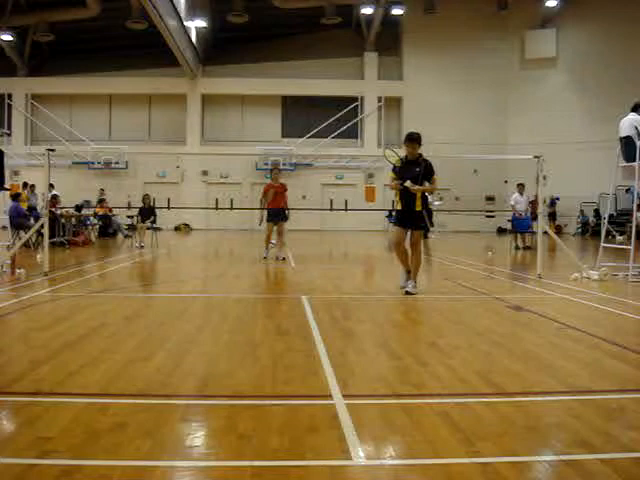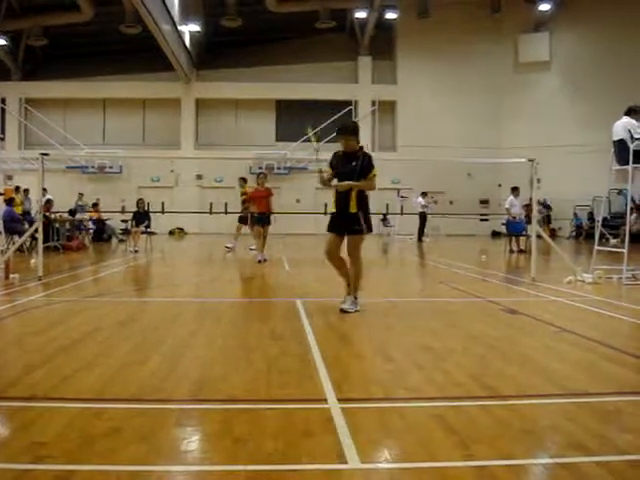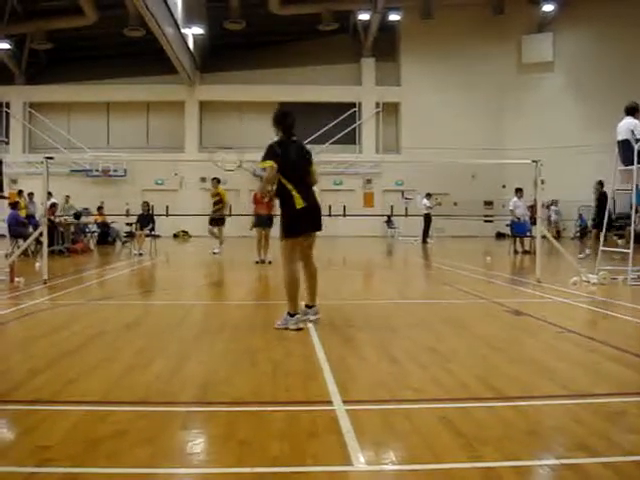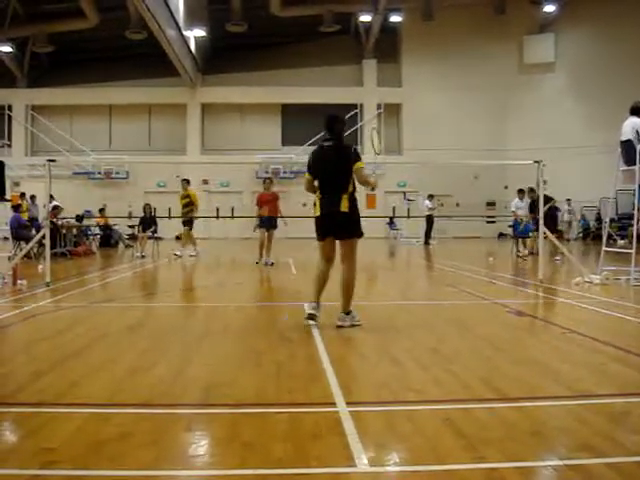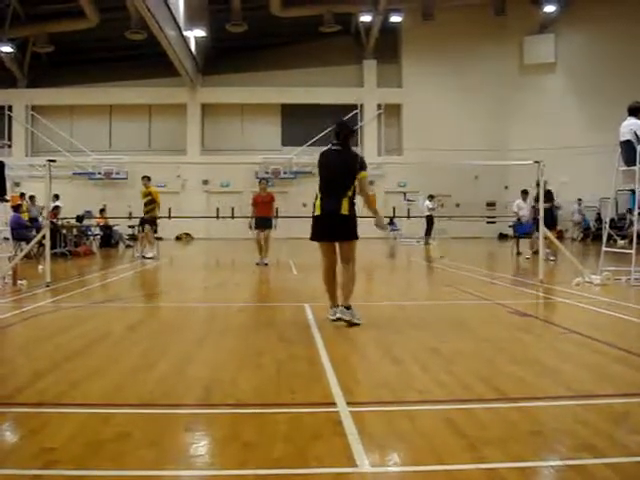
dt=1s
person 1, frame 1
left shoulder: (425, 164)
right shoulder: (398, 163)
left elbow: (433, 187)
right elbow: (392, 183)
left wrist: (420, 188)
right wrist: (395, 185)
left hip: (418, 208)
right hip: (401, 207)
left knee: (415, 245)
right knee: (397, 243)
left ankle: (413, 281)
right ankle: (408, 272)
person 1, frame 2
left shoulder: (365, 158)
right shoulder: (336, 157)
left elbow: (371, 185)
right elbow: (330, 178)
left wrist: (350, 184)
right wrist: (324, 180)
left hip: (357, 210)
right hip: (338, 210)
left knee: (353, 253)
right knee: (330, 252)
left ankle: (353, 297)
right ankle: (350, 285)
person 1, frame 3
left shoulder: (275, 148)
right shoulder: (302, 148)
left elbow: (271, 175)
left wrist: (263, 190)
left hip: (293, 207)
right hip: (312, 205)
left knee: (290, 261)
right knee: (307, 259)
left ankle: (293, 315)
right ankle: (311, 307)
person 1, frame 4
left shoulder: (316, 153)
right shoulder: (349, 151)
left elbow: (308, 186)
right elbow: (361, 178)
right wrist: (372, 184)
left hip: (323, 211)
right hip: (345, 209)
left knee: (325, 261)
right knee: (348, 262)
left ankle: (314, 305)
right ankle: (345, 314)
person 1, frame 5
left shoulder: (324, 156)
right shoulder: (356, 159)
right elbow: (364, 189)
right wrist: (377, 215)
left hip: (322, 212)
right hip: (344, 213)
left knee: (328, 262)
right knee: (348, 262)
left ankle: (334, 307)
right ankle: (345, 307)
